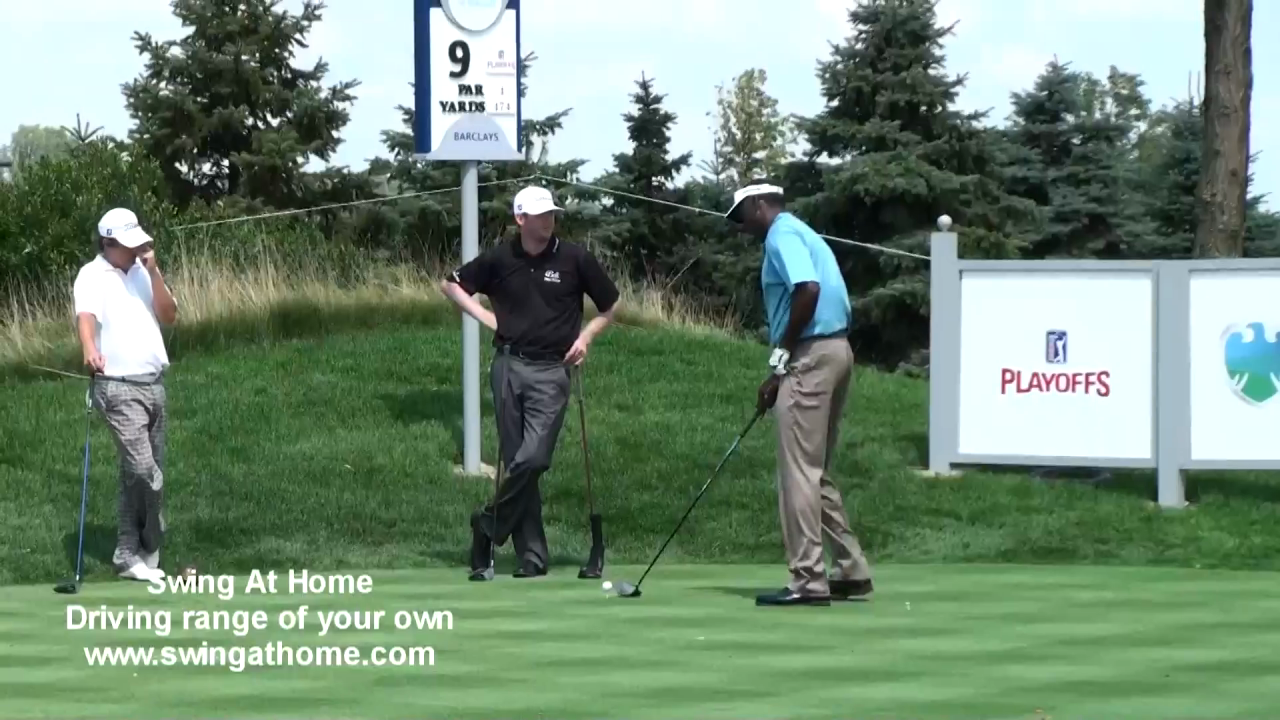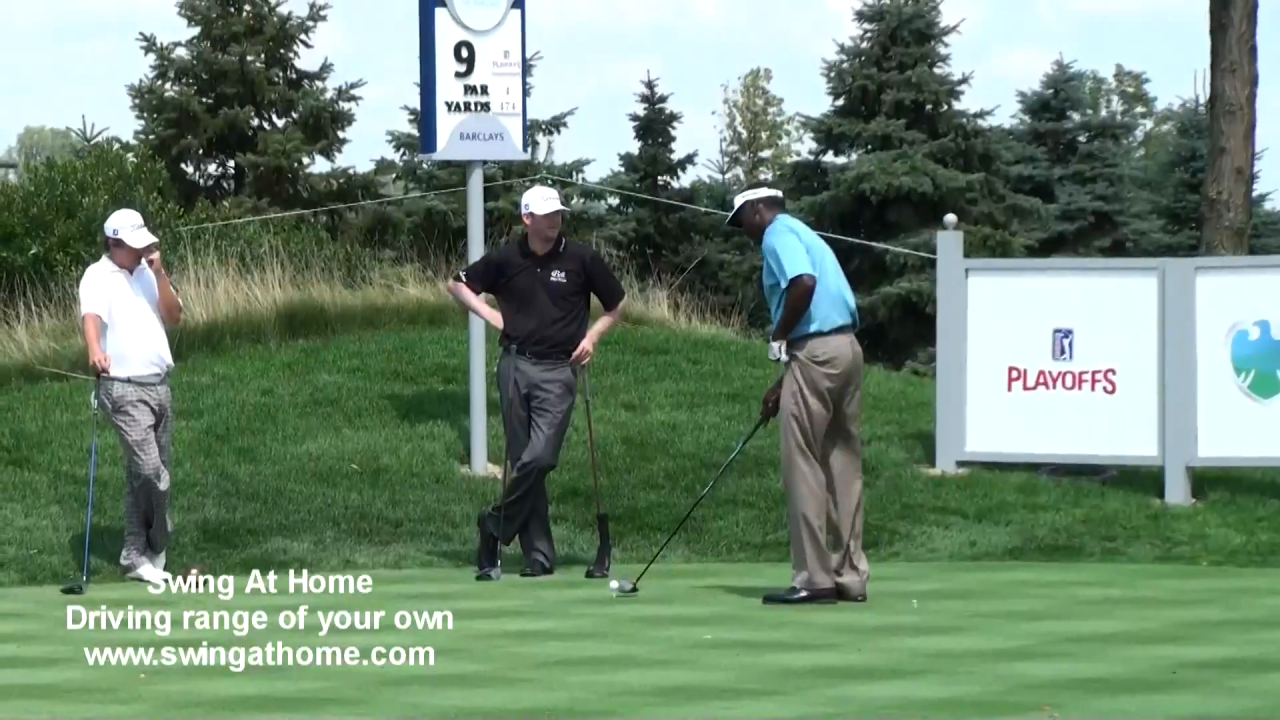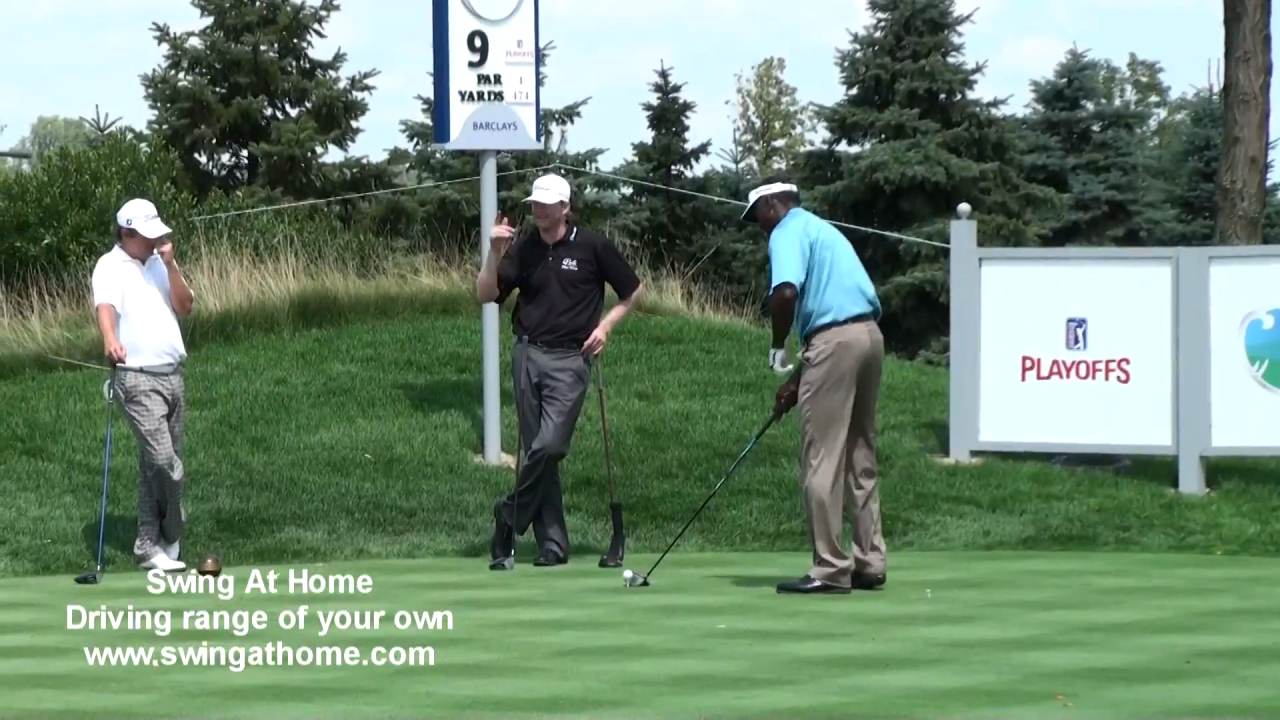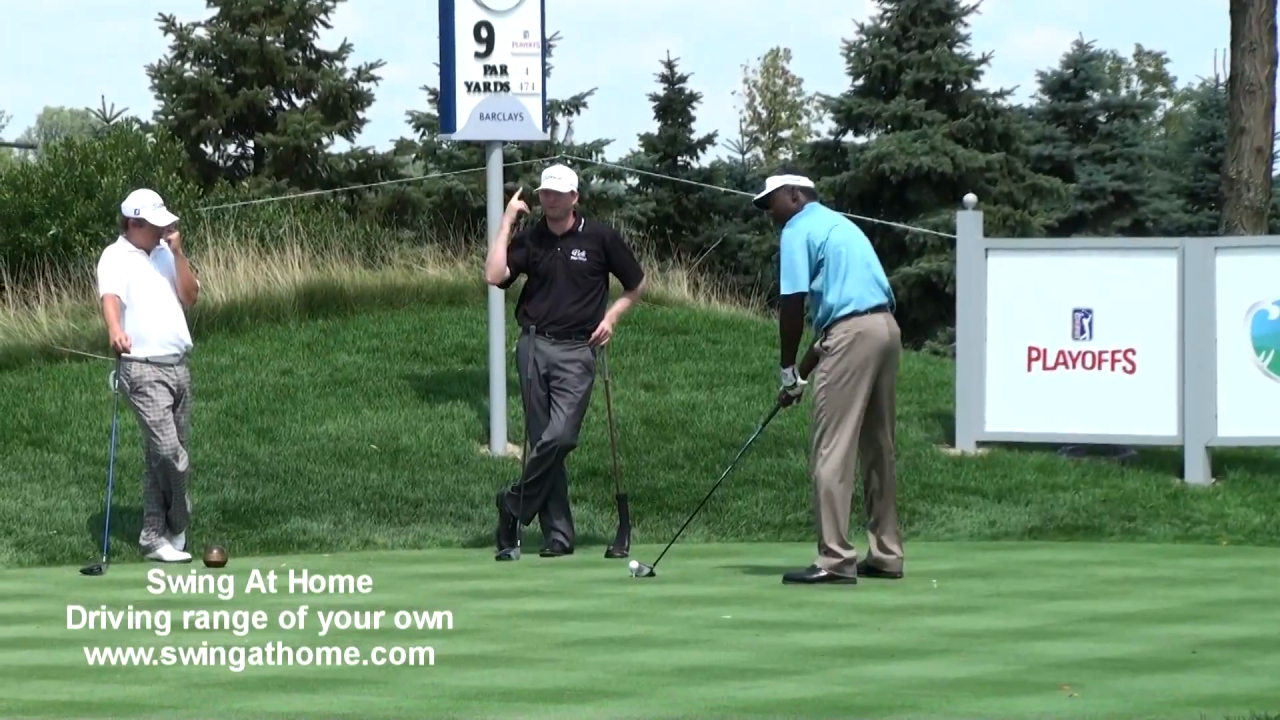
dt=0.3s
person 1, frame 1
right shoulder: (798, 234)
left elbow: (808, 290)
left wrist: (782, 351)
right wrist: (777, 375)
left hip: (812, 357)
right hip: (832, 350)
left knee: (798, 471)
right knee: (812, 471)
person 1, frame 2
right shoulder: (801, 233)
left elbow: (803, 283)
left wrist: (778, 337)
right wrist: (782, 384)
left hip: (817, 352)
right hip: (845, 348)
left knee: (803, 467)
right knee: (842, 467)
person 1, frame 3
right shoulder: (819, 228)
left elbow: (786, 292)
left wrist: (778, 348)
right wrist: (797, 379)
left hip: (836, 342)
right hip: (867, 335)
left knee: (822, 460)
right knee: (859, 456)
person 1, frame 4
right shoulder: (837, 224)
left elbow: (794, 305)
left wrist: (788, 369)
right wrist: (803, 371)
left hip: (854, 334)
right hip: (884, 328)
left knee: (832, 451)
right knee: (877, 448)
person 2, frame 1
left shoulder: (575, 258)
right shoulder: (498, 258)
left elbow: (610, 304)
right elbow: (451, 284)
left wrist: (585, 336)
right wrist: (484, 315)
left hip: (551, 370)
right hip: (508, 366)
left knee: (533, 458)
right knee: (515, 461)
left ankle: (488, 525)
right ankle: (531, 554)
person 2, frame 2
left shoulder: (581, 257)
right shoulder: (505, 258)
left elbow: (616, 303)
right elbow: (457, 283)
left wrist: (592, 336)
right wrist: (486, 310)
left hip: (558, 369)
right hip: (515, 365)
left knee: (540, 457)
right knee: (522, 460)
left ankle: (495, 524)
right ankle: (538, 554)
person 2, frame 3
left shoulder: (593, 245)
right shoulder: (521, 249)
left elbow: (632, 291)
right elbow: (485, 295)
left wrist: (606, 325)
right wrist: (495, 252)
left hip: (570, 358)
right hip: (528, 354)
left knee: (550, 446)
right knee: (537, 449)
left ankle: (510, 514)
right ankle: (553, 543)
person 2, frame 4
left shoulder: (601, 236)
right shoulder: (528, 238)
left elbow: (637, 283)
right elbow: (494, 277)
left wrist: (612, 317)
right wrist: (507, 223)
left hip: (576, 349)
right hip: (534, 345)
left knee: (560, 436)
right knee: (541, 439)
left ankle: (514, 503)
right ankle: (558, 534)
person 3, frame 1
left shoulder: (143, 270)
right shoulder: (92, 276)
left elbow: (168, 316)
right elbow: (85, 314)
left wrist: (153, 272)
right wrist: (89, 349)
left hip: (153, 383)
right hip: (118, 387)
left knee: (139, 472)
right knee: (143, 470)
left ankle: (130, 554)
right ankle: (147, 550)
person 3, frame 2
left shoulder: (149, 272)
right shoulder: (97, 276)
left elbow: (173, 316)
right elbow: (91, 315)
left wrist: (160, 273)
right wrist: (94, 349)
left hip: (159, 384)
right hip: (124, 387)
left knee: (145, 472)
right knee: (149, 470)
left ankle: (137, 554)
right ankle: (153, 551)
person 3, frame 3
left shoulder: (161, 262)
right shoulder: (110, 266)
left elbow: (184, 307)
right elbow: (104, 306)
left wrist: (170, 266)
right wrist: (110, 339)
left hip: (172, 373)
right hip: (137, 377)
left knee: (157, 462)
right knee: (163, 460)
left ankle: (150, 545)
right ankle: (169, 538)
person 3, frame 4
left shoulder: (166, 253)
right shoulder: (115, 257)
left elbow: (190, 297)
right elbow: (110, 296)
left wrist: (178, 253)
right wrist: (115, 329)
left hip: (177, 365)
right hip: (142, 368)
left knee: (163, 453)
right knee: (167, 451)
left ankle: (156, 535)
right ankle: (174, 529)
